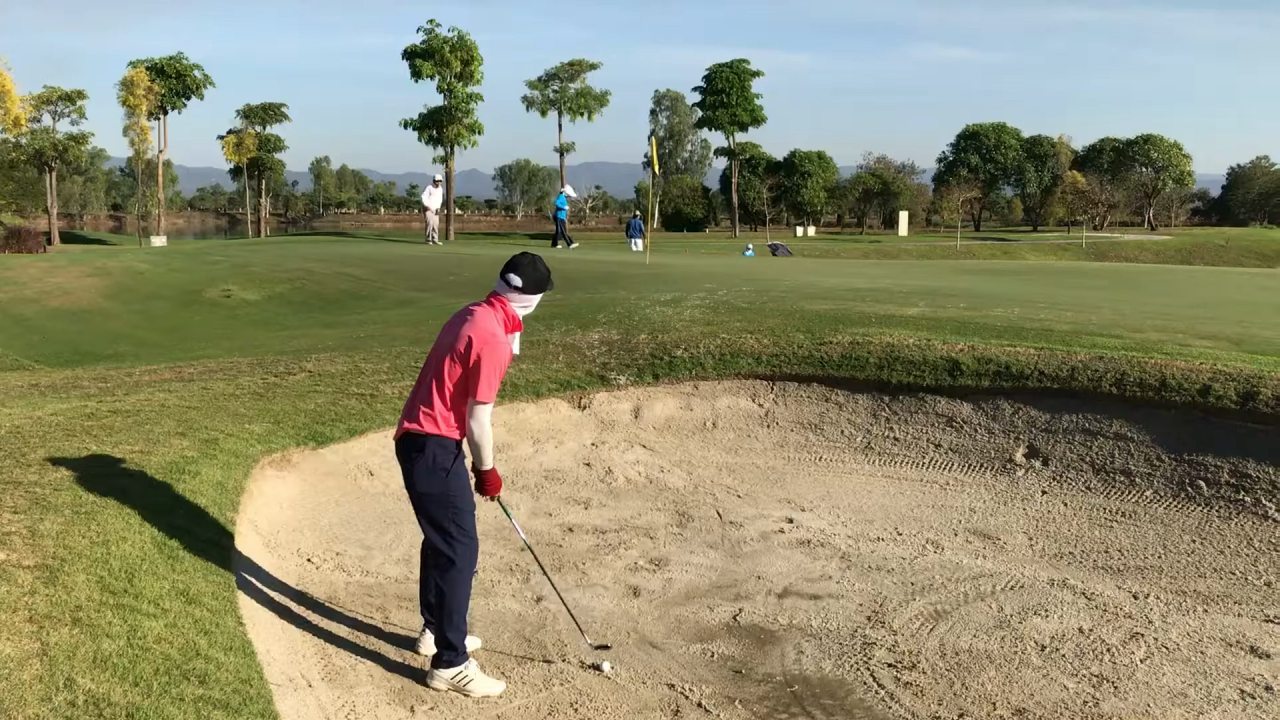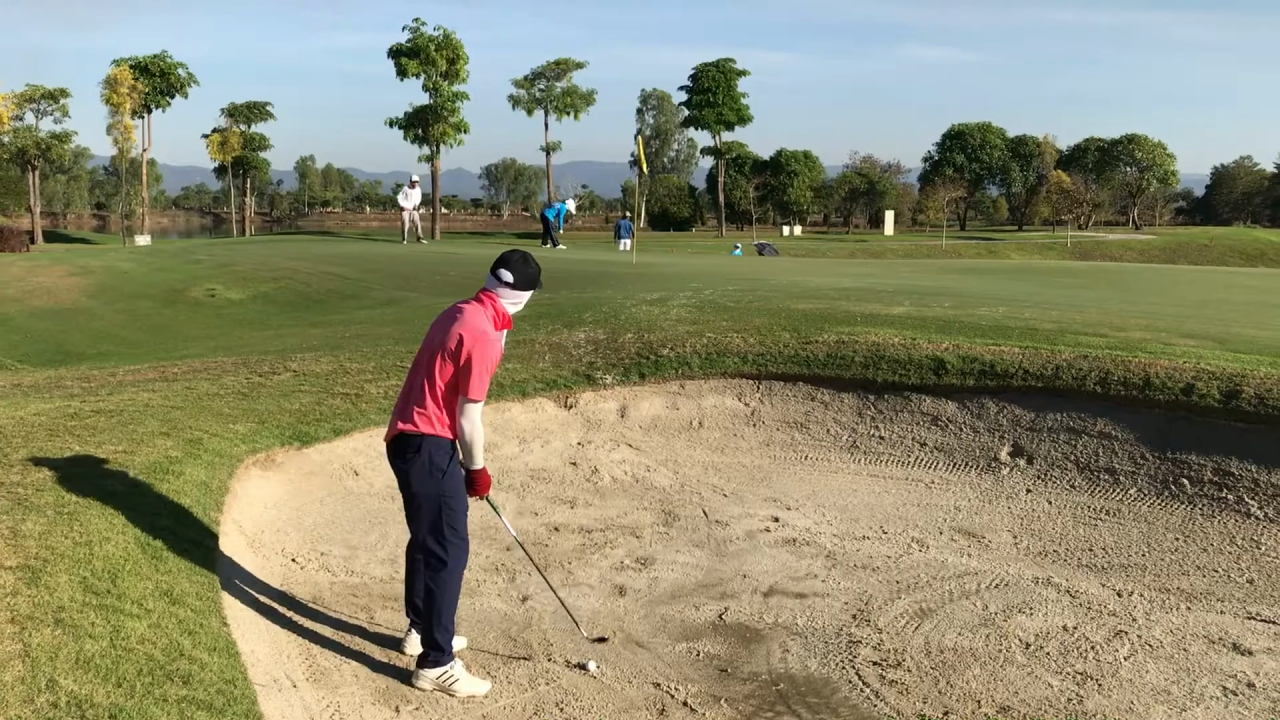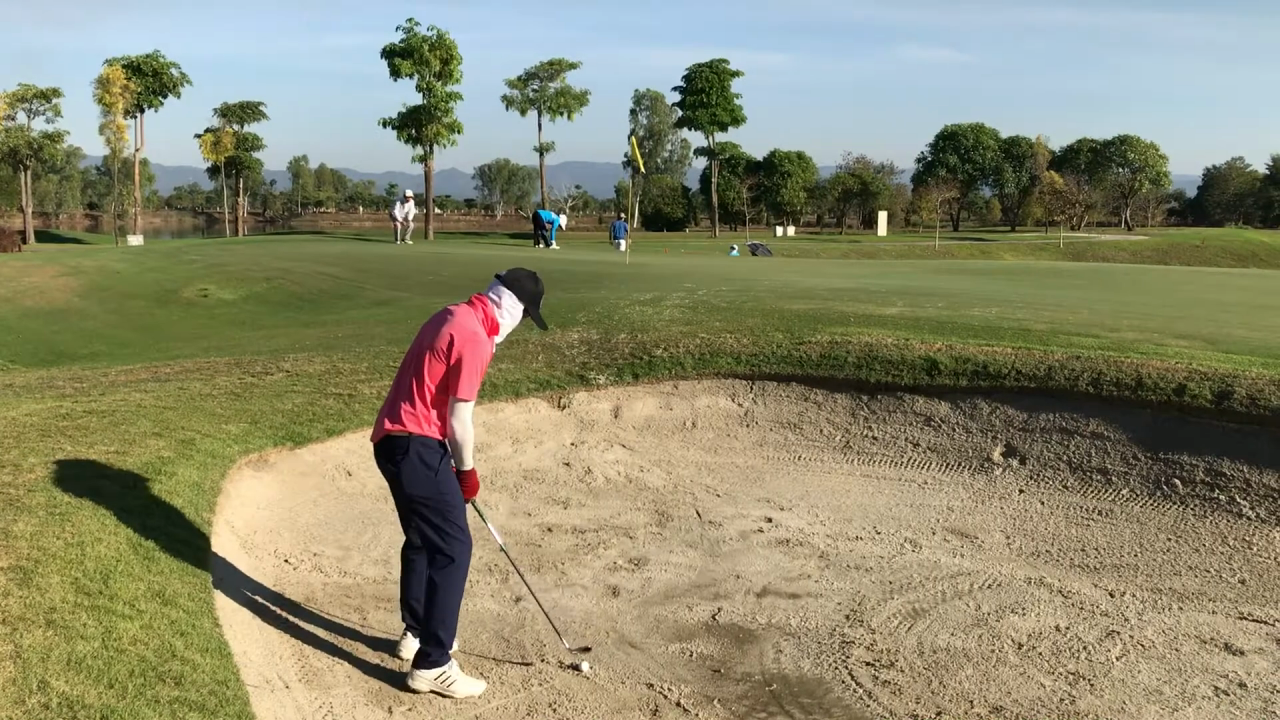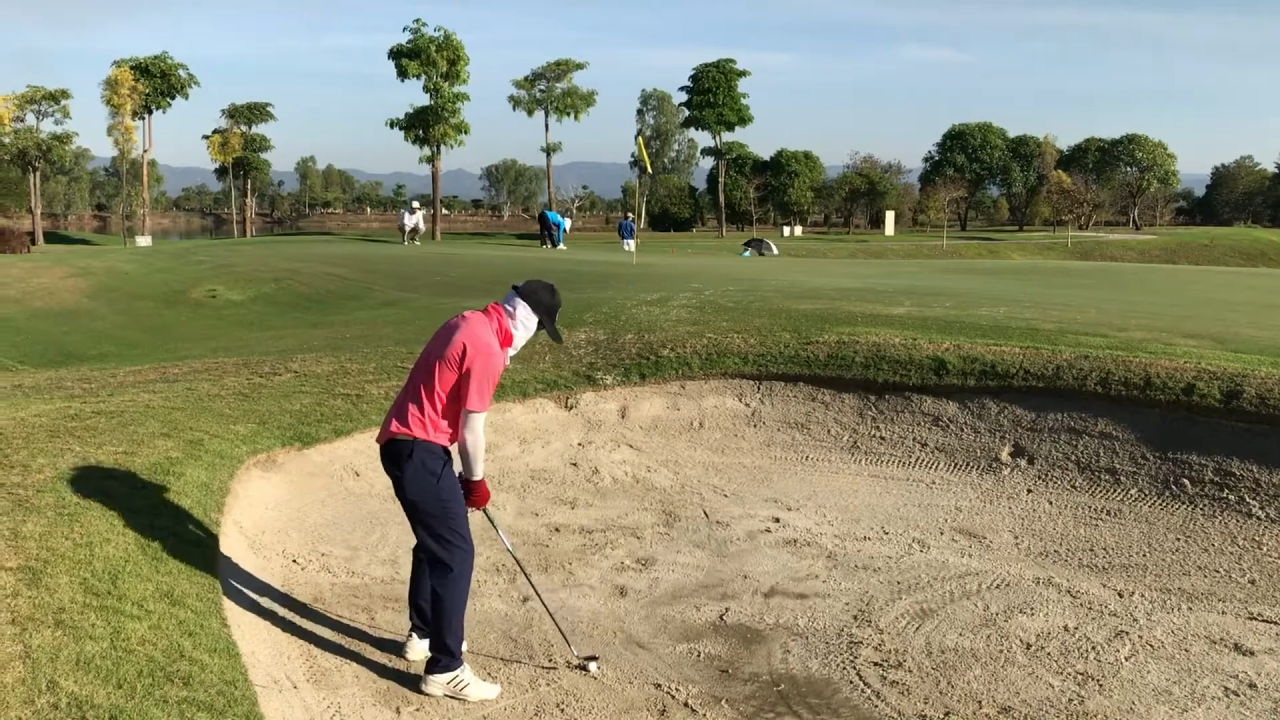
dt=0.5s
person 1, frame 1
left shoulder: (473, 315)
right shoulder: (493, 340)
right elbow: (476, 420)
left wrist: (480, 465)
right wrist: (487, 470)
left hip: (419, 439)
right hip: (434, 447)
left knee: (442, 540)
right knee: (459, 551)
left ankle: (436, 630)
right ankle: (450, 664)
person 1, frame 2
left shoulder: (458, 312)
right shoulder: (485, 337)
right elbow: (468, 418)
left wrist: (467, 465)
right wrist: (477, 470)
left hip: (406, 438)
right hip: (429, 446)
left knee: (426, 540)
right knee: (448, 552)
left ankle: (420, 631)
right ankle: (435, 664)
person 1, frame 3
left shoulder: (452, 315)
right shoulder: (474, 337)
right elbow: (458, 418)
left wrist: (456, 466)
right wrist: (466, 471)
left hip: (393, 440)
right hip: (417, 447)
left knee: (422, 542)
right knee: (453, 549)
left ankle: (416, 633)
right ankle: (432, 664)
person 1, frame 4
left shoulder: (468, 321)
right shoulder: (487, 349)
right elbow: (470, 429)
left wrist: (468, 475)
right wrist: (476, 481)
left hip: (400, 444)
right hip: (421, 453)
left knee: (433, 544)
right knee: (455, 556)
left ankle: (423, 635)
right ankle: (444, 669)
